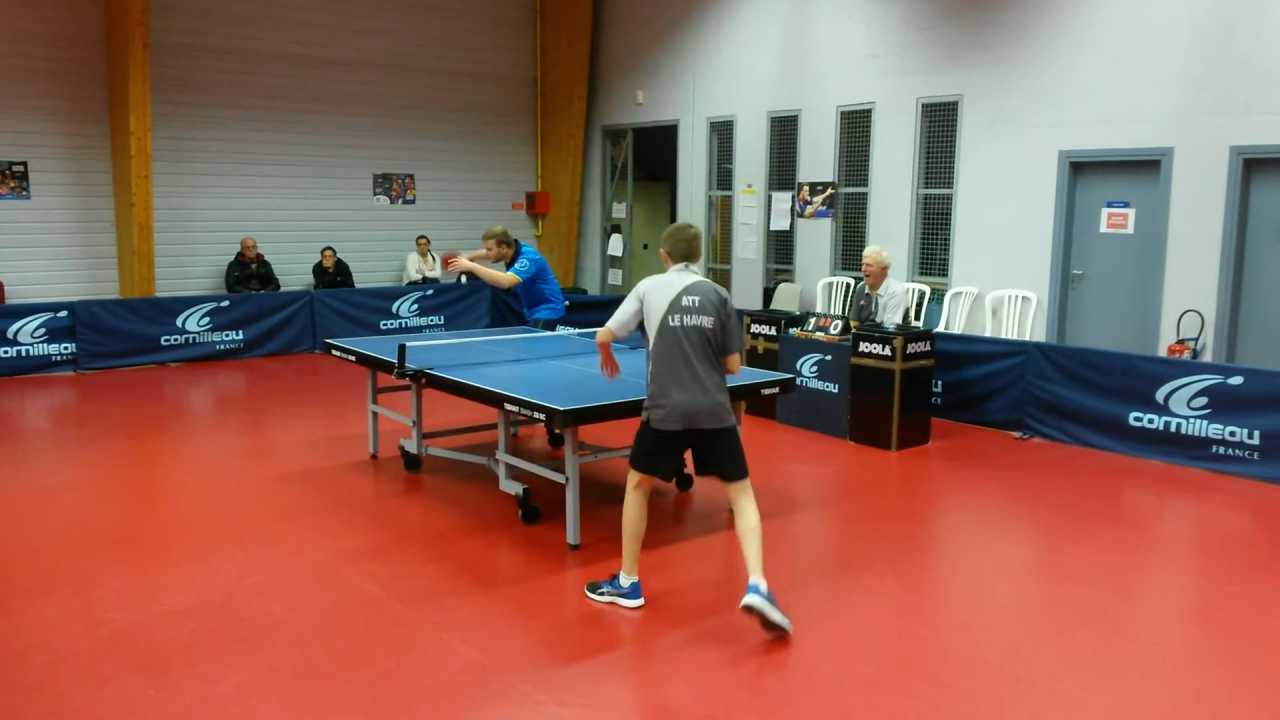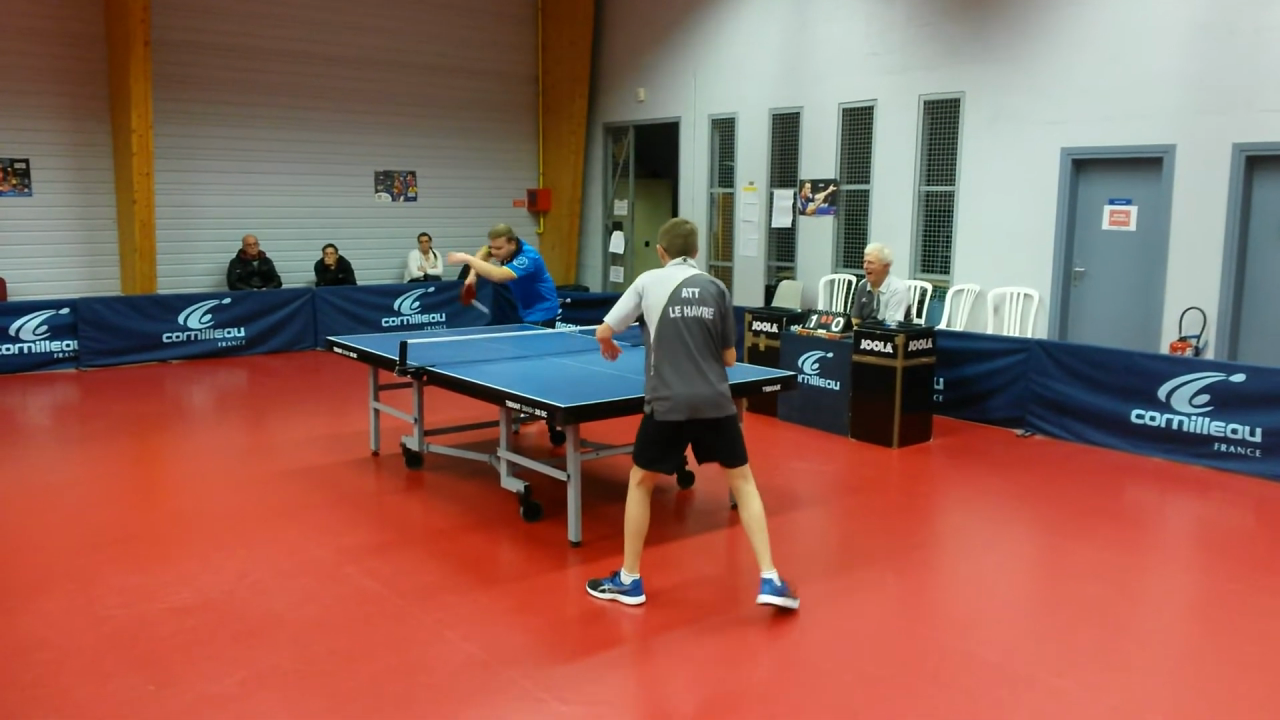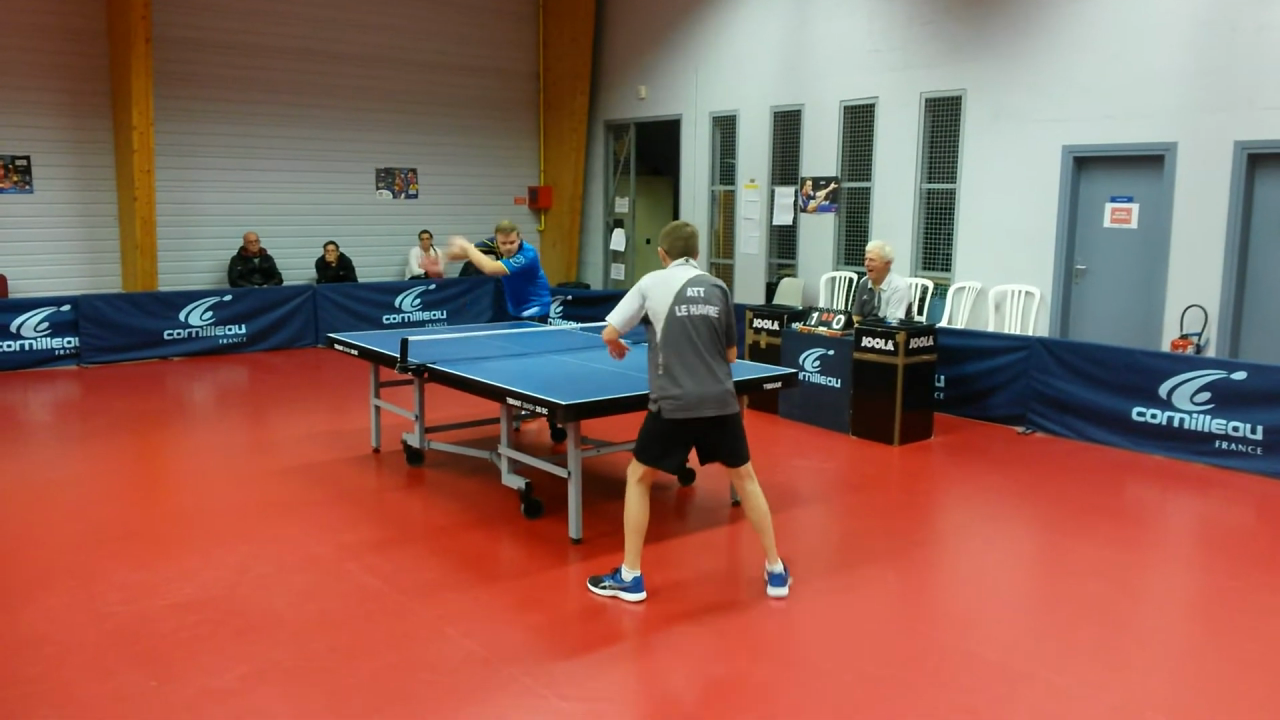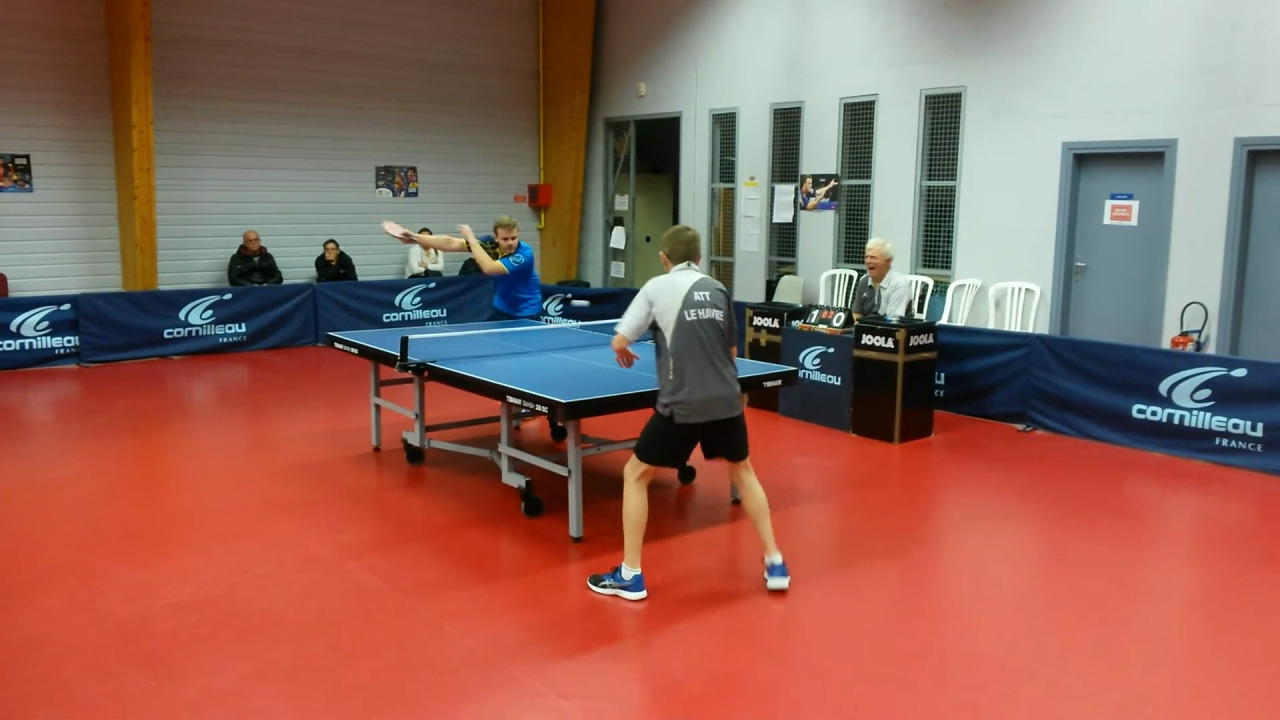
dt=0.1s
person 1, frame 1
left shoulder: (649, 288)
right shoulder: (718, 296)
left elbow: (604, 337)
right elbow: (733, 364)
left wrist: (607, 358)
left hip: (665, 412)
right hip: (714, 413)
left knee: (637, 486)
right knee: (742, 496)
left ankle: (628, 584)
right ankle: (757, 587)
person 1, frame 2
left shoulder: (648, 282)
right shoulder: (716, 289)
left elbow: (604, 331)
right elbow: (729, 357)
left wrist: (609, 347)
left hip: (667, 406)
right hip: (716, 404)
left knee: (640, 482)
right knee: (743, 483)
left ankle: (629, 580)
right ankle: (769, 580)
person 1, frame 3
left shoulder: (651, 283)
right shoulder: (719, 289)
left elbow: (609, 332)
right elbow: (730, 356)
left wrist: (616, 347)
left hip: (673, 404)
right hip: (720, 402)
left knee: (638, 479)
right knee: (745, 479)
left ankle: (630, 577)
right ankle: (774, 571)
person 1, frame 4
left shoulder: (655, 288)
right shoulder: (719, 291)
left elbow: (620, 342)
right elbow: (732, 353)
left wrist: (624, 356)
left hip: (680, 406)
right hip: (726, 402)
left knee: (635, 475)
right knee: (743, 472)
left ankle: (630, 575)
right ankle: (775, 566)
